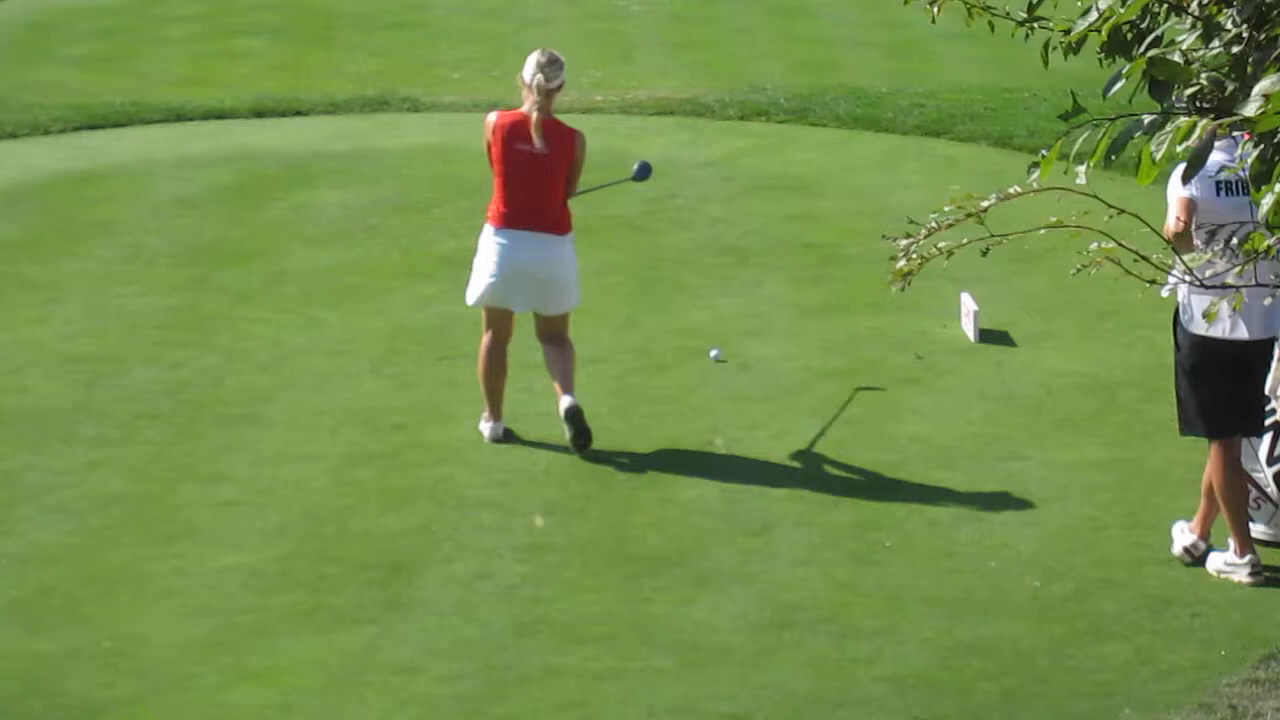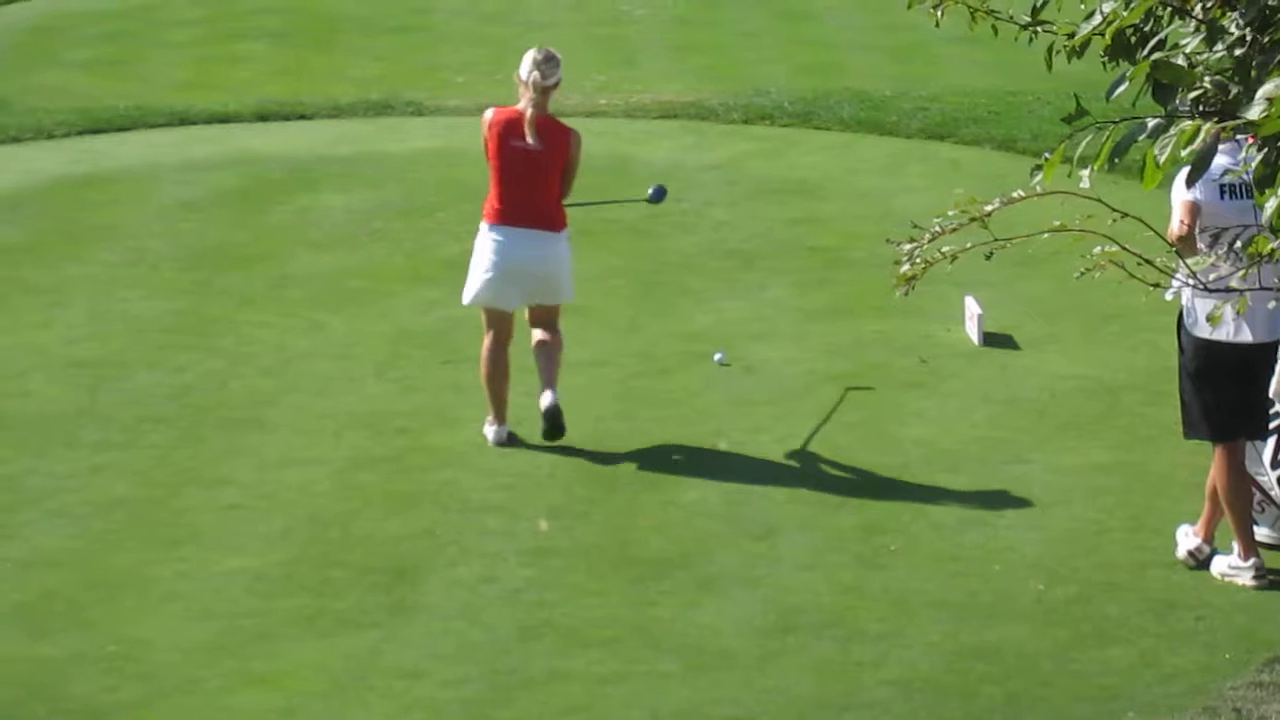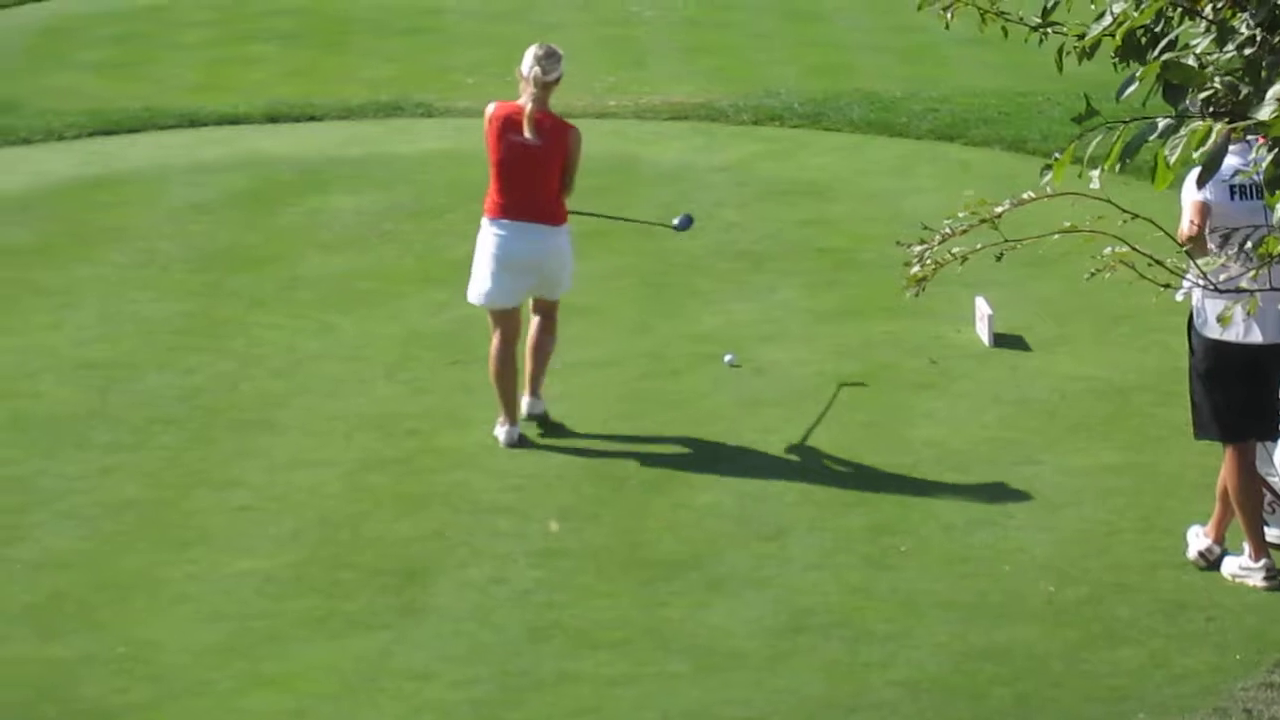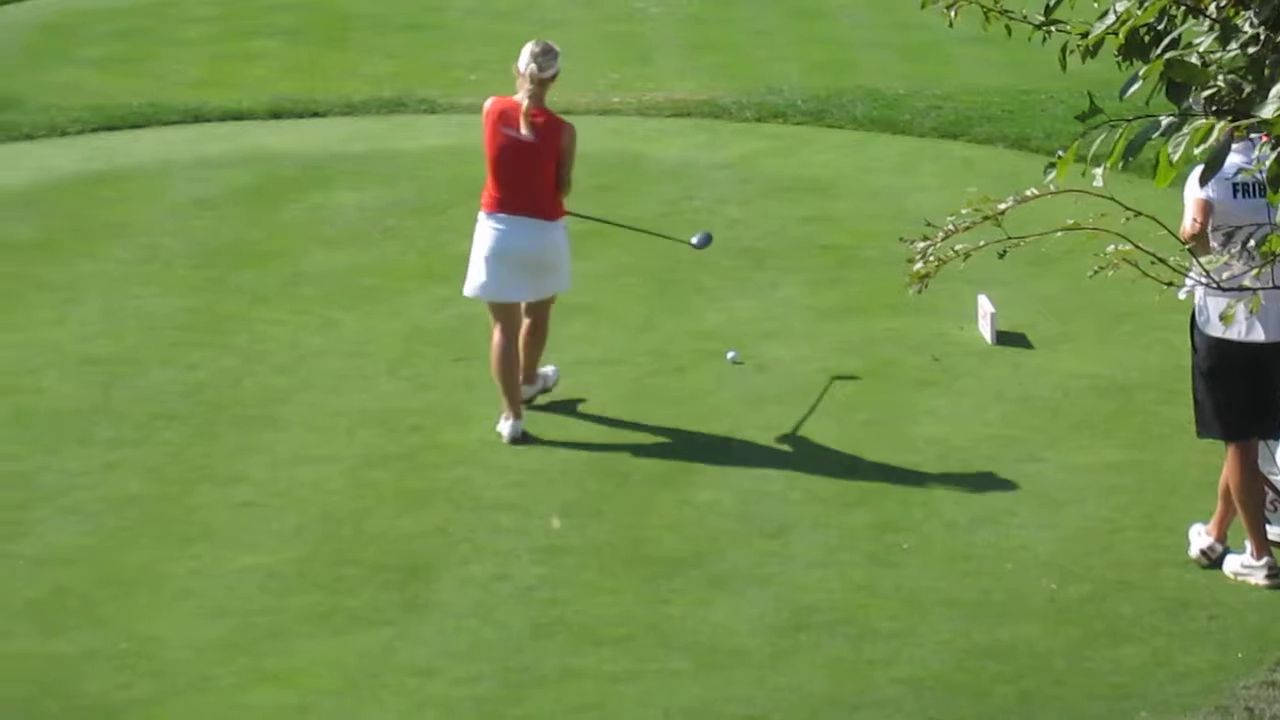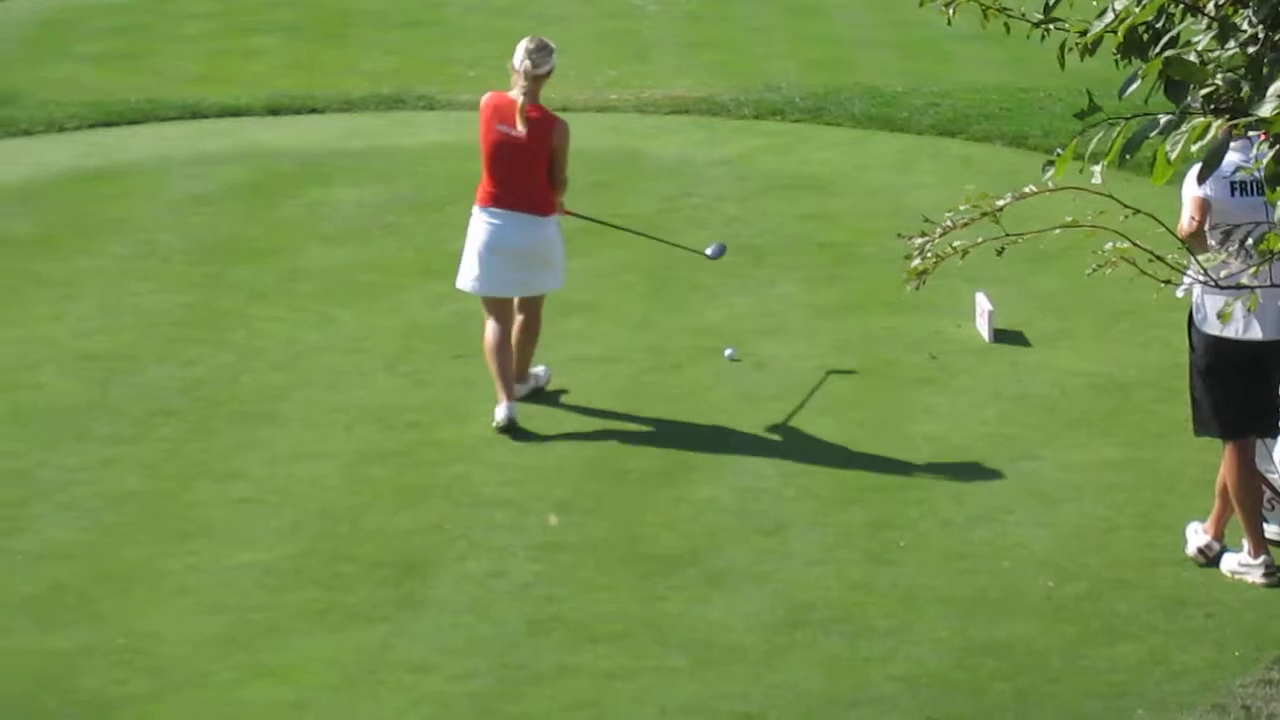
dt=0.1s
person 1, frame 1
left shoulder: (1193, 170)
left elbow: (1178, 227)
left wrist: (1177, 238)
left hip: (1207, 323)
left knee: (1222, 438)
right knee: (1227, 435)
left ankle: (1243, 553)
right ankle: (1198, 533)
person 1, frame 2
left shoulder: (1197, 173)
left elbow: (1182, 231)
left wrist: (1181, 243)
left hip: (1211, 326)
left knee: (1227, 442)
right knee: (1231, 439)
right ankle: (1202, 536)
person 1, frame 3
left shoulder: (1207, 174)
left elbow: (1192, 231)
left wrist: (1196, 245)
left hip: (1222, 326)
left knee: (1237, 443)
right knee: (1241, 438)
right ankle: (1213, 536)
person 1, frame 4
left shoulder: (1210, 172)
left elbow: (1194, 229)
left wrist: (1193, 238)
left hip: (1224, 324)
left knee: (1240, 442)
right knee: (1242, 438)
right ankle: (1215, 534)
person 1, frame 5
left shoulder: (1208, 170)
left elbow: (1192, 227)
left wrist: (1194, 238)
left hip: (1223, 322)
left knee: (1237, 439)
right knee: (1241, 435)
right ankle: (1212, 533)
person 2, frame 1
left shoulder: (495, 124)
right shoulder: (574, 140)
left hip: (503, 242)
right hip: (553, 246)
left knee: (495, 333)
right knee: (556, 337)
left ankle: (493, 419)
right ankle: (568, 399)
person 2, frame 2
left shoulder: (492, 120)
right shoulder: (569, 138)
left hip: (499, 240)
right hip: (548, 243)
left knee: (497, 335)
right knee: (545, 325)
left ankle: (497, 424)
right ankle: (548, 395)
person 2, frame 3
left shoulder: (493, 115)
right shoulder: (568, 134)
right elbow: (566, 188)
left hip: (501, 235)
right hip: (548, 237)
left knee: (503, 333)
right knee: (546, 314)
left ankle: (509, 423)
right ankle: (531, 402)
person 2, frame 4
left shoulder: (491, 109)
right shoulder: (563, 131)
right elbow: (563, 186)
left hip: (498, 229)
right hip: (544, 232)
left knee: (504, 327)
right knee: (537, 310)
left ankle: (513, 418)
right ankle: (528, 382)
person 2, frame 5
left shoulder: (488, 104)
right shoulder: (555, 128)
right elbow: (558, 182)
left hip: (490, 222)
right hip: (536, 227)
left knee: (498, 320)
right knee: (529, 307)
left ankle: (504, 404)
right ankle: (521, 379)
